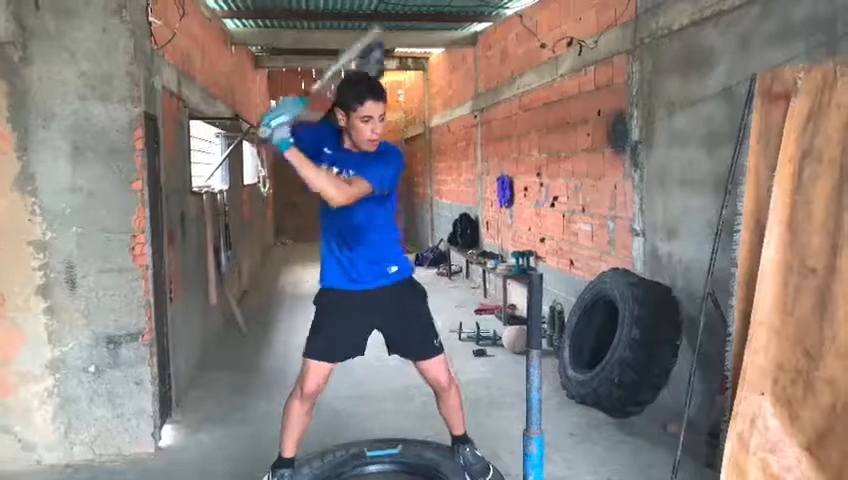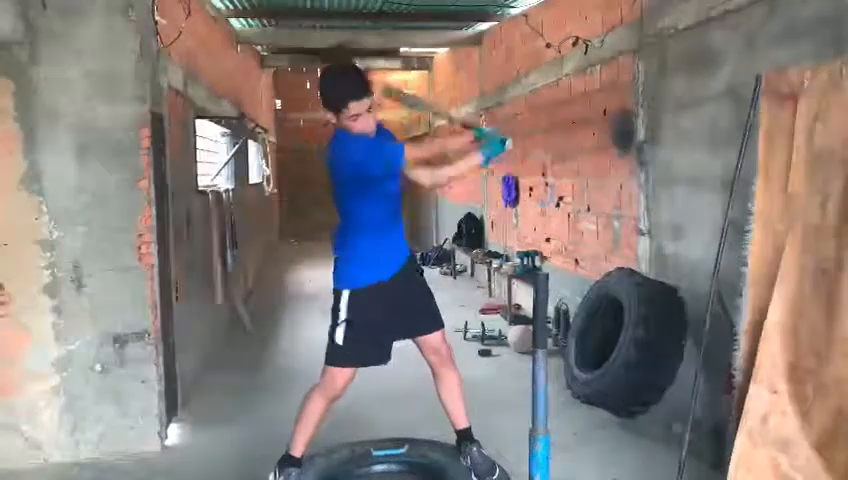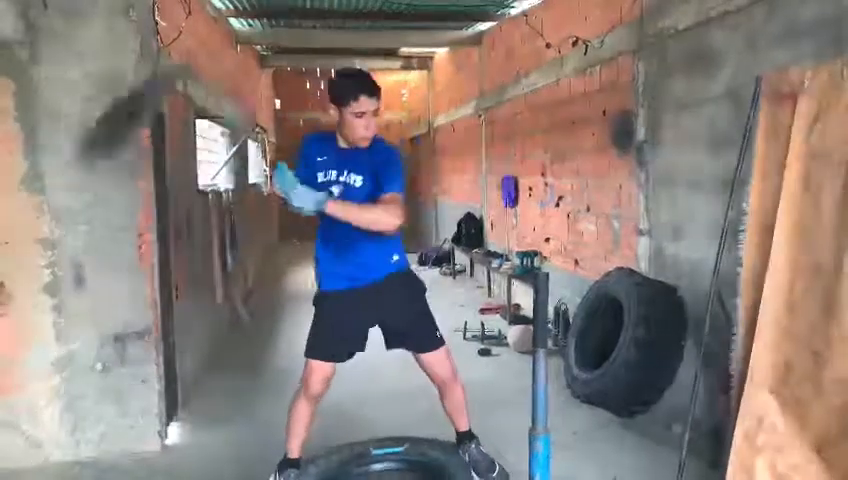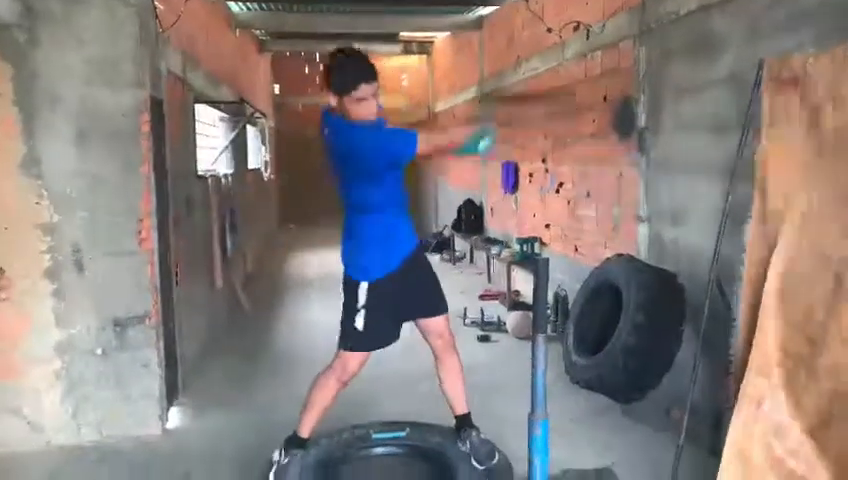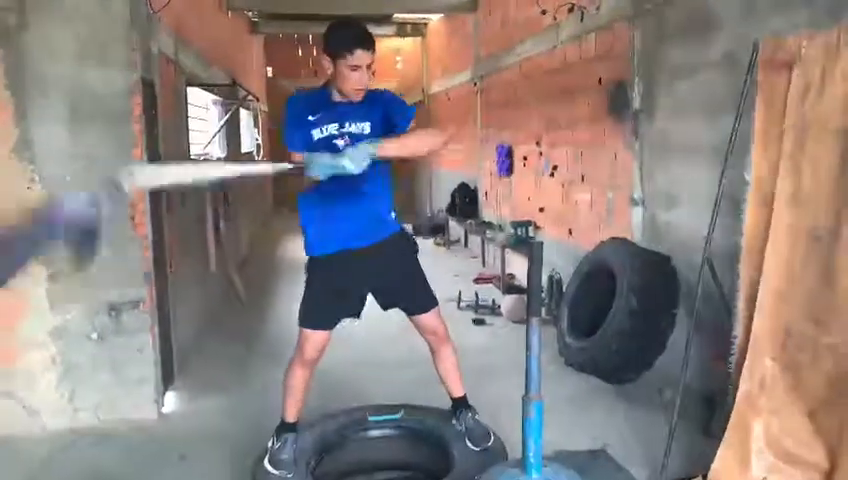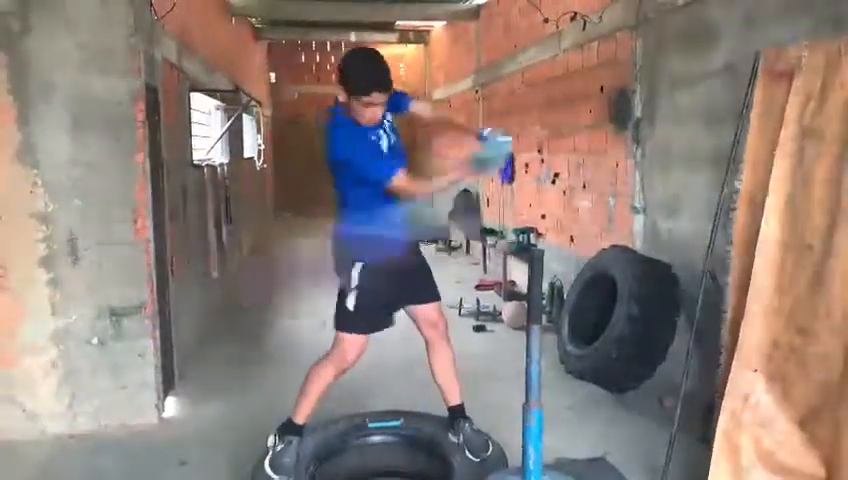
dt=0.5s
person 1, frame 1
left shoulder: (389, 158)
right shoulder: (321, 137)
left elbow: (339, 195)
right elbow: (271, 134)
left wrist: (289, 147)
left hip: (394, 285)
right hip: (341, 290)
left knee: (441, 378)
right knee: (309, 385)
left ankle: (463, 446)
person 1, frame 2
left shoulder: (373, 137)
right shoulder: (350, 148)
left elbow: (424, 176)
right elbow: (428, 150)
left wrist: (481, 156)
right wrist: (478, 136)
left hip: (400, 266)
right hip: (360, 281)
left knee: (440, 354)
right knee: (334, 382)
left ankle: (467, 444)
person 1, frame 3
left shoulder: (385, 156)
right shoulder: (314, 146)
left elbow: (390, 219)
right elbow: (301, 196)
left wrist: (323, 201)
right wrist: (288, 185)
left hip: (392, 281)
right hip: (339, 289)
left knee: (444, 374)
right knee: (313, 385)
left ankle: (467, 443)
person 1, frame 4
left shoulder: (337, 120)
right shoulder: (357, 137)
left elbow: (416, 147)
right elbow: (423, 145)
left wrist: (464, 135)
right wrist: (466, 134)
left hip: (405, 251)
right hip: (371, 265)
left knee: (444, 339)
right knee: (346, 367)
left ankle: (465, 428)
person 1, frame 5
left shoulder: (381, 104)
right shoulder: (302, 107)
left elbow: (436, 137)
right elbow: (299, 172)
left wrist: (373, 149)
right wrist: (317, 165)
left hip: (386, 240)
right hip: (330, 250)
left knee: (436, 331)
right knee: (309, 350)
left ankle: (462, 410)
right ankle: (286, 434)
person 1, frame 6
left shoulder: (385, 104)
right shoulder: (347, 138)
left elbow: (429, 112)
right elbow: (410, 189)
left wrist: (473, 135)
right wrist: (462, 168)
left hip: (398, 242)
right hip: (366, 254)
left knee: (435, 326)
right knee: (345, 354)
left ankle: (458, 420)
right ankle: (289, 433)
